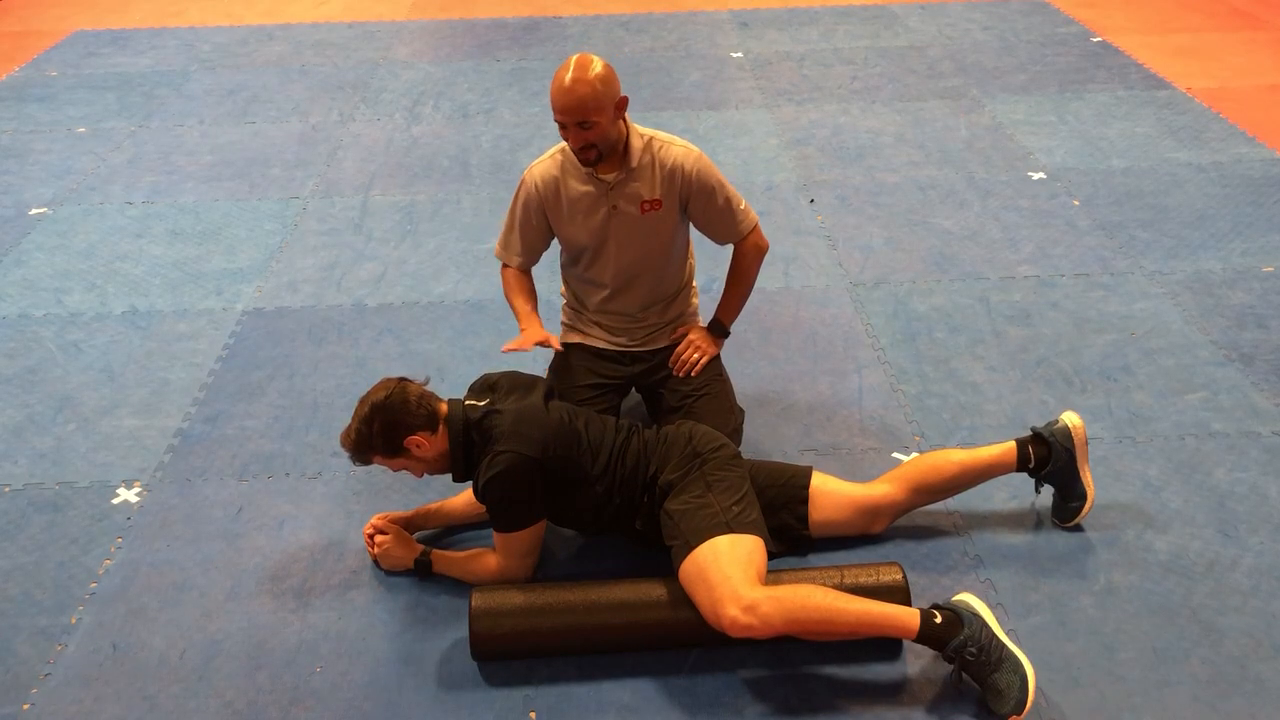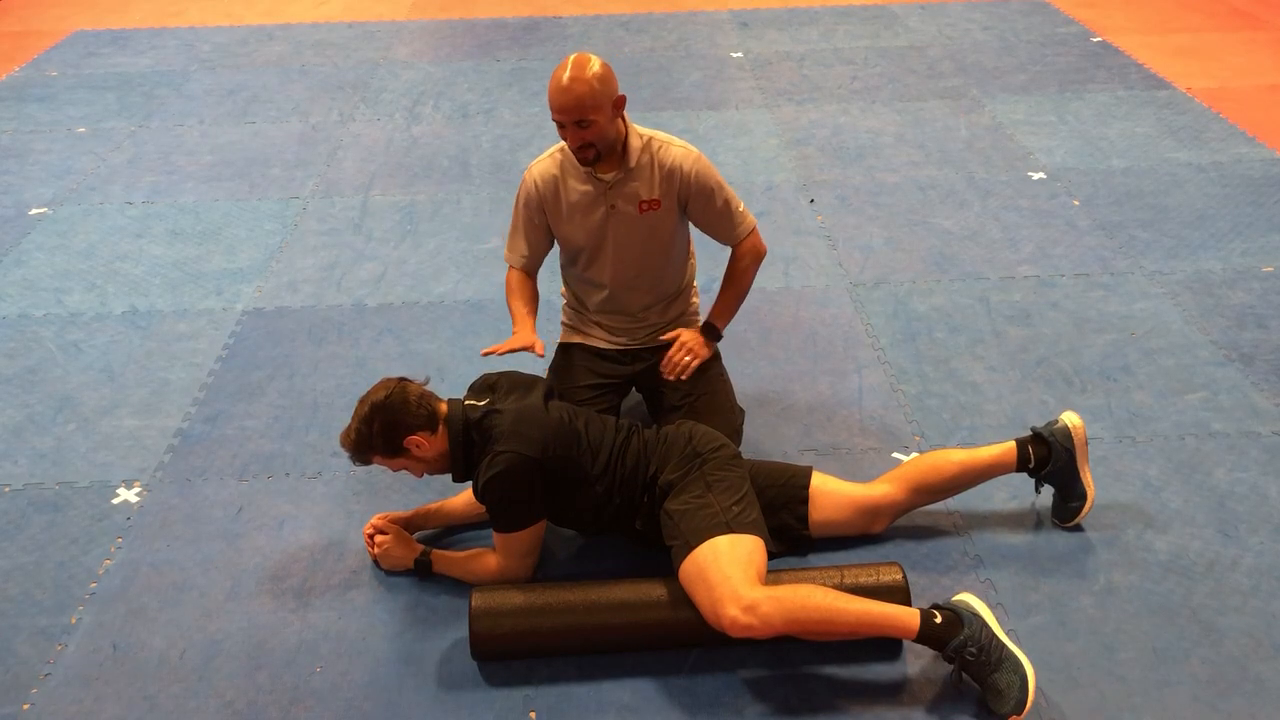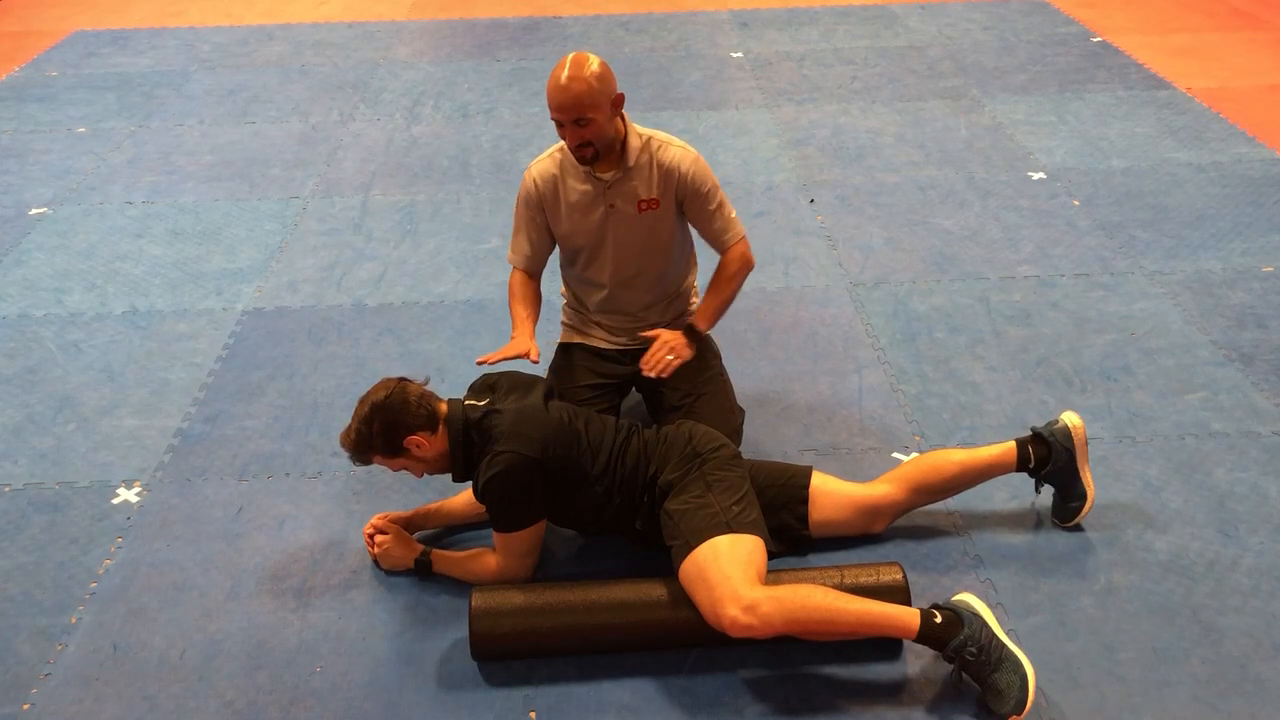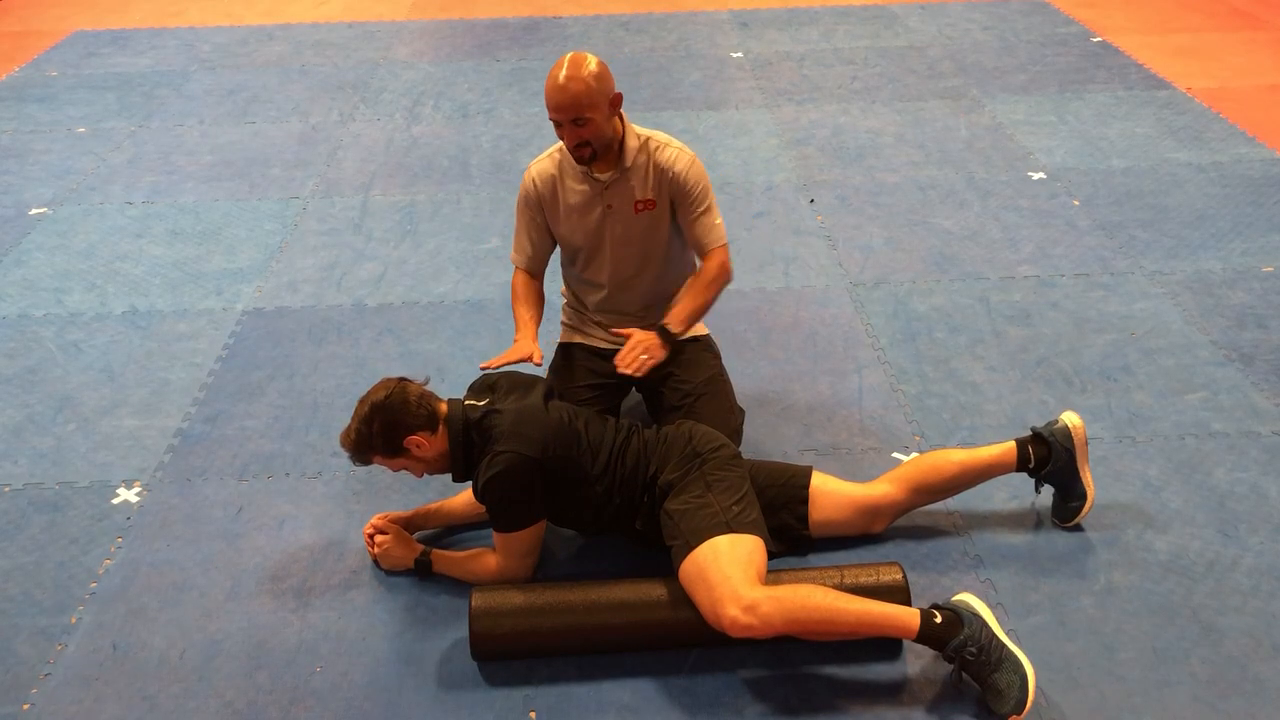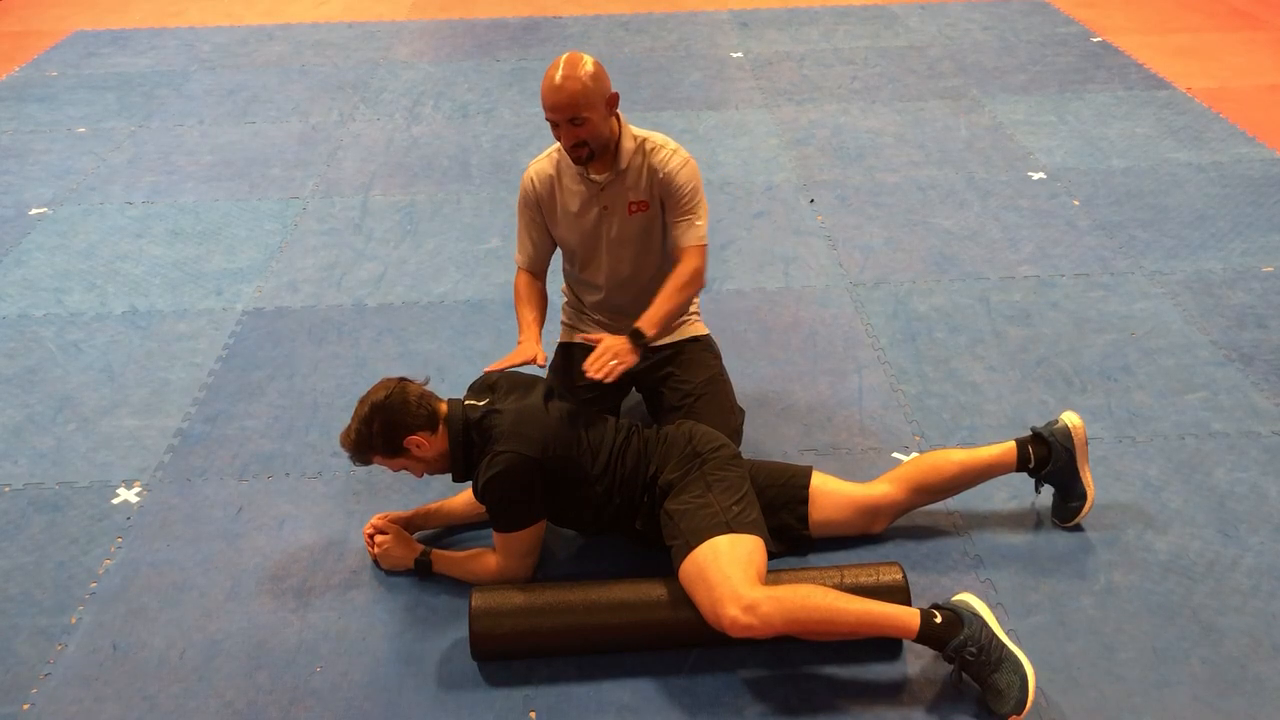
dt=0.1s
person 1, frame 1
left shoulder: (505, 456)
right shoulder: (484, 395)
left elbow: (512, 565)
left wrist: (418, 560)
right wrist: (413, 518)
left hip: (685, 477)
right hip: (691, 459)
left knee: (740, 611)
right knee: (877, 504)
left ankle: (942, 625)
right ankle: (1039, 450)
person 1, frame 2
left shoulder: (506, 456)
right shoulder: (485, 391)
left elbow: (512, 565)
left wrist: (418, 559)
right wrist: (414, 518)
left hip: (687, 476)
right hip: (688, 460)
left knee: (740, 612)
right knee: (876, 505)
left ankle: (942, 626)
right ankle: (1040, 448)
person 1, frame 3
left shoulder: (505, 455)
right shoulder: (485, 393)
left elbow: (512, 564)
left wrist: (418, 558)
right wrist: (413, 517)
left hip: (686, 477)
right hip: (690, 459)
left knee: (740, 611)
right knee: (877, 504)
left ankle: (942, 625)
right ankle: (1040, 449)
person 1, frame 4
left shoulder: (506, 456)
right shoulder: (485, 392)
left elbow: (513, 565)
left wrist: (419, 560)
right wrist: (413, 517)
left hip: (686, 476)
right hip: (689, 460)
left knee: (740, 612)
right knee: (877, 505)
left ankle: (942, 626)
right ankle: (1040, 448)
person 1, frame 5
left shoulder: (506, 456)
right shoulder: (484, 393)
left elbow: (513, 565)
left wrist: (418, 559)
right wrist: (413, 518)
left hip: (686, 477)
right hip: (692, 459)
left knee: (740, 611)
right knee: (878, 504)
left ankle: (942, 626)
right ankle: (1040, 449)
person 2, frame 1
left shoulder: (680, 163)
right shoulder: (542, 179)
left elbow: (752, 242)
right elbow: (514, 264)
left wrist: (717, 329)
right wrist: (530, 324)
left hip: (674, 337)
right hip: (588, 341)
left ankle: (655, 395)
right ankle: (624, 392)
person 2, frame 2
left shoulder: (679, 163)
right shoulder: (542, 179)
left elbow: (749, 246)
right elbow: (521, 267)
left wrist: (710, 330)
right wrist: (524, 328)
left hip: (675, 334)
right hip: (588, 340)
left ankle: (653, 394)
right ankle: (629, 391)
person 2, frame 3
left shoulder: (677, 163)
right shoulder: (542, 178)
left elbow: (738, 255)
right elbow: (525, 269)
left wrist: (693, 332)
right wrist: (523, 333)
left hip: (670, 332)
right hip: (588, 339)
left ankle: (652, 394)
right ankle: (623, 389)
person 2, frame 4
left shoulder: (674, 163)
right shoulder: (542, 178)
left elbow: (717, 264)
right elbow: (528, 270)
left wrist: (662, 333)
right wrist: (526, 336)
left hip: (672, 333)
right hip: (589, 337)
left ankle: (653, 393)
right ankle: (621, 394)
person 2, frame 5
left shoulder: (668, 164)
right shoulder: (540, 178)
left elbow: (691, 268)
right elbow: (531, 271)
left wrist: (636, 339)
right wrist: (529, 337)
left hip: (671, 332)
right hip: (587, 335)
left ankle: (654, 393)
right ankle: (619, 396)
